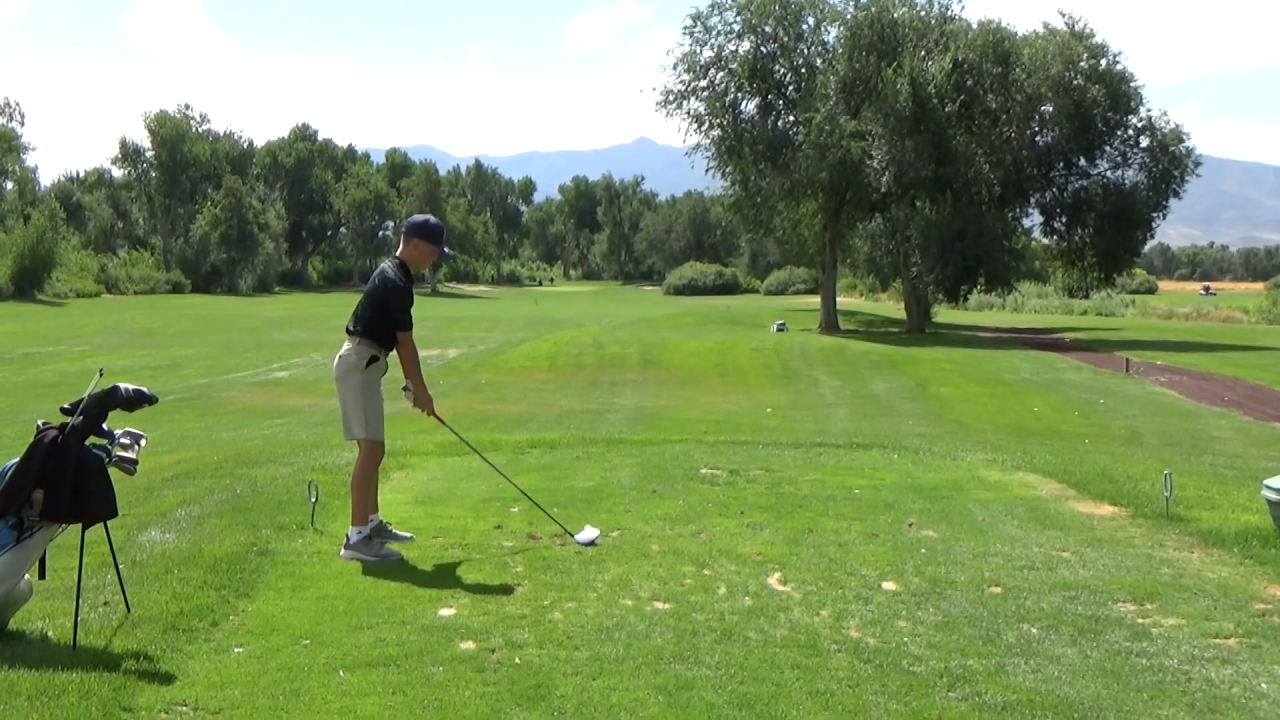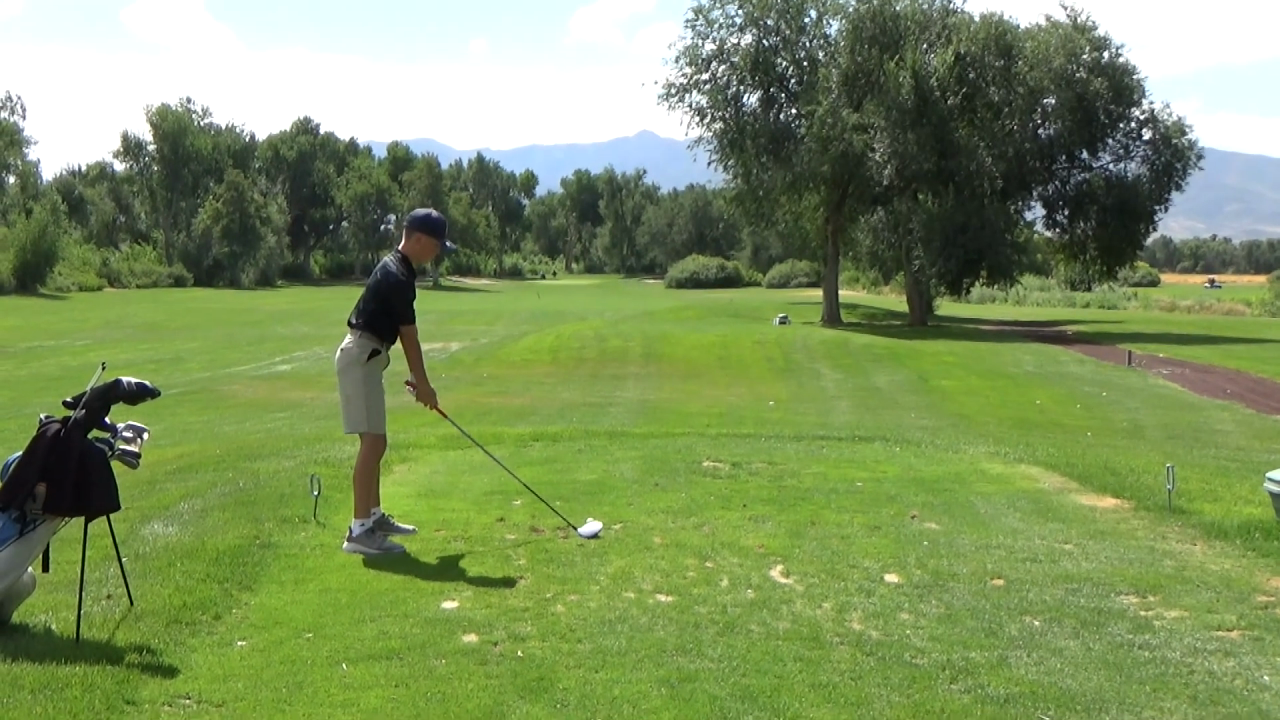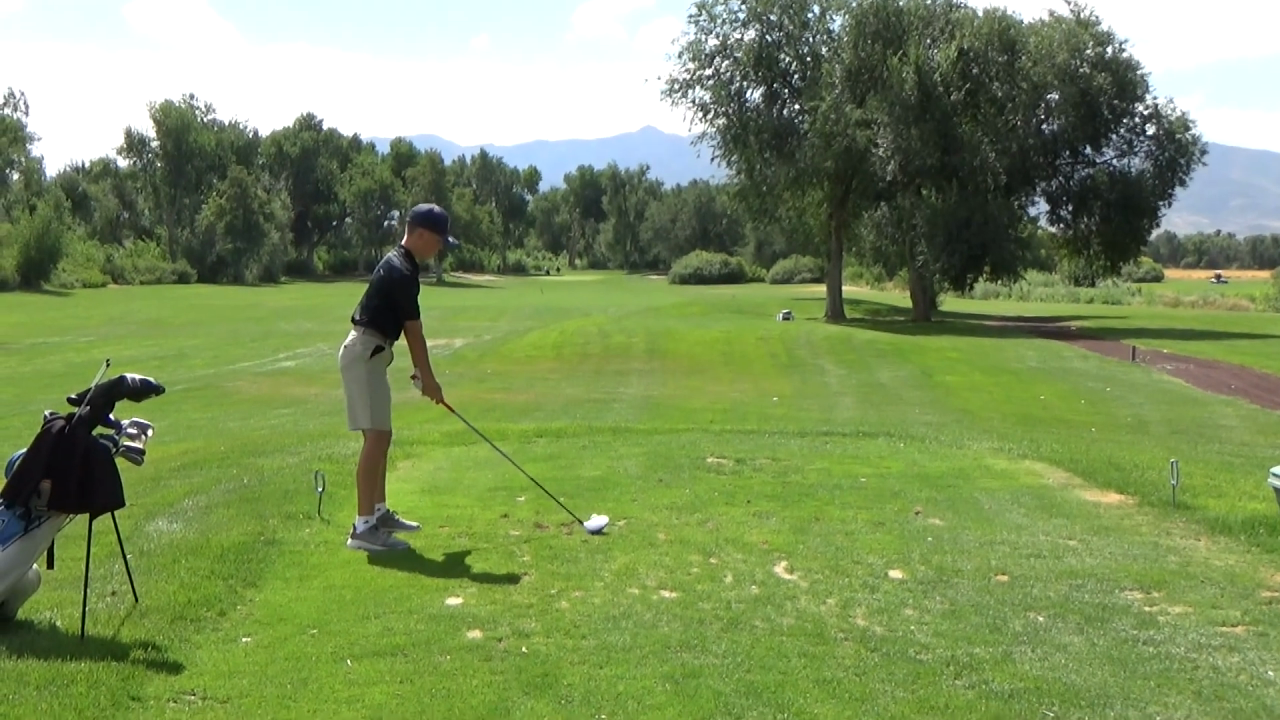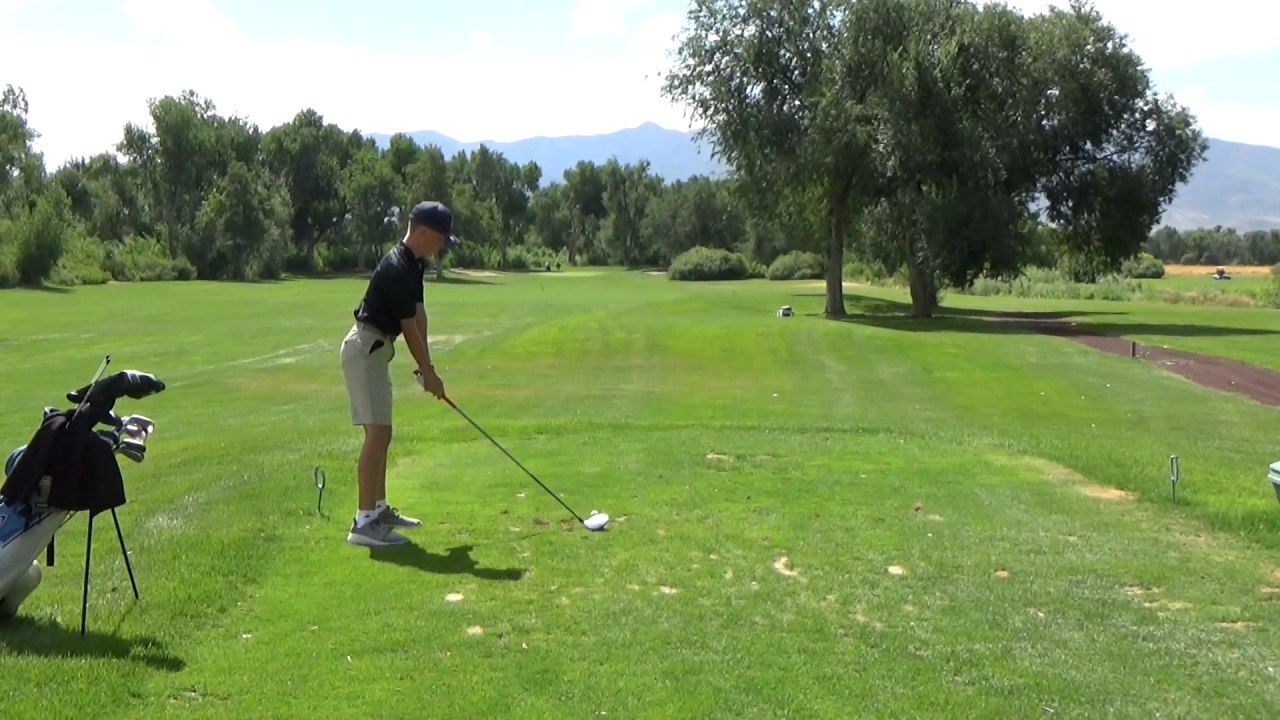
dt=0.3s
person 1, frame 1
left shoulder: (393, 274)
right shoulder: (396, 284)
left elbow: (398, 339)
right elbow: (405, 342)
left wrist: (411, 382)
right wrist: (421, 389)
left hip: (365, 363)
right hip: (359, 364)
left knee: (372, 448)
right knee: (371, 449)
left ankle: (371, 523)
right ankle: (356, 538)
person 1, frame 2
left shoulder: (396, 268)
right shoulder: (398, 277)
left elbow: (404, 332)
right elbow: (409, 335)
left wrist: (414, 376)
right wrist: (423, 383)
left hip: (365, 356)
right hip: (361, 358)
left knee: (374, 441)
right knee: (373, 442)
left ankle: (373, 516)
right ankle: (359, 530)
person 1, frame 3
left shoulder: (401, 264)
right shoulder: (401, 273)
left elbow: (410, 327)
right elbow: (413, 331)
left wrist: (419, 370)
right wrist: (428, 378)
left hip: (371, 353)
right hip: (365, 354)
left knee: (380, 436)
right knee: (376, 437)
left ankle: (378, 512)
right ankle: (363, 527)
person 1, frame 4
left shoulder: (413, 264)
right shoulder: (397, 269)
left elbow: (419, 316)
right elbow: (409, 328)
left wrist: (426, 365)
right wrist: (428, 372)
left hip: (375, 349)
right hip: (365, 350)
left knee: (380, 432)
right knee: (378, 432)
left ankle: (379, 509)
right ankle: (364, 521)
